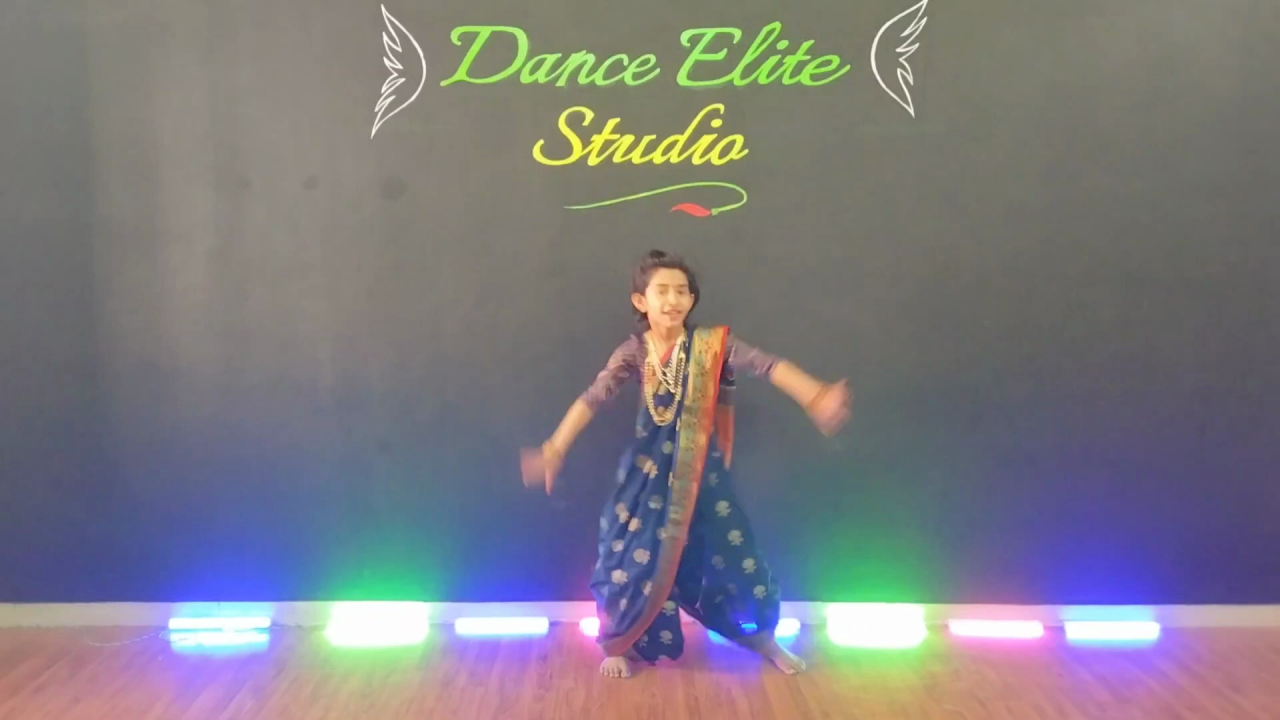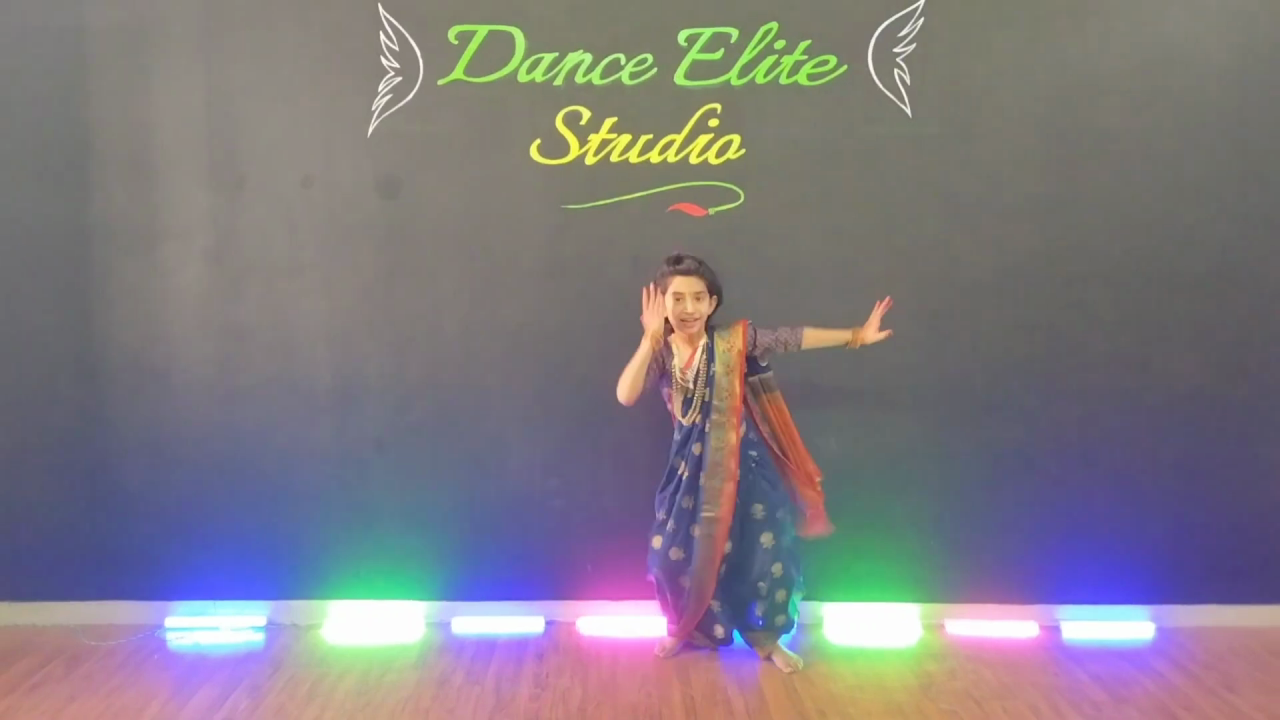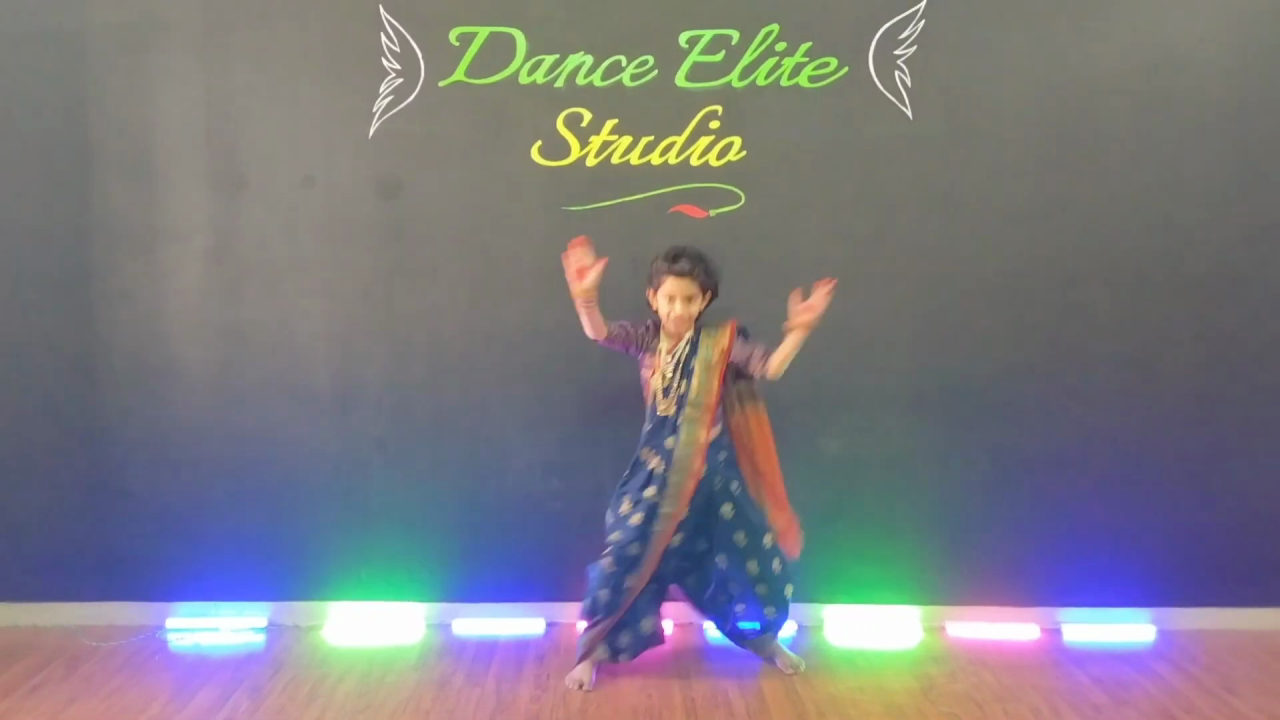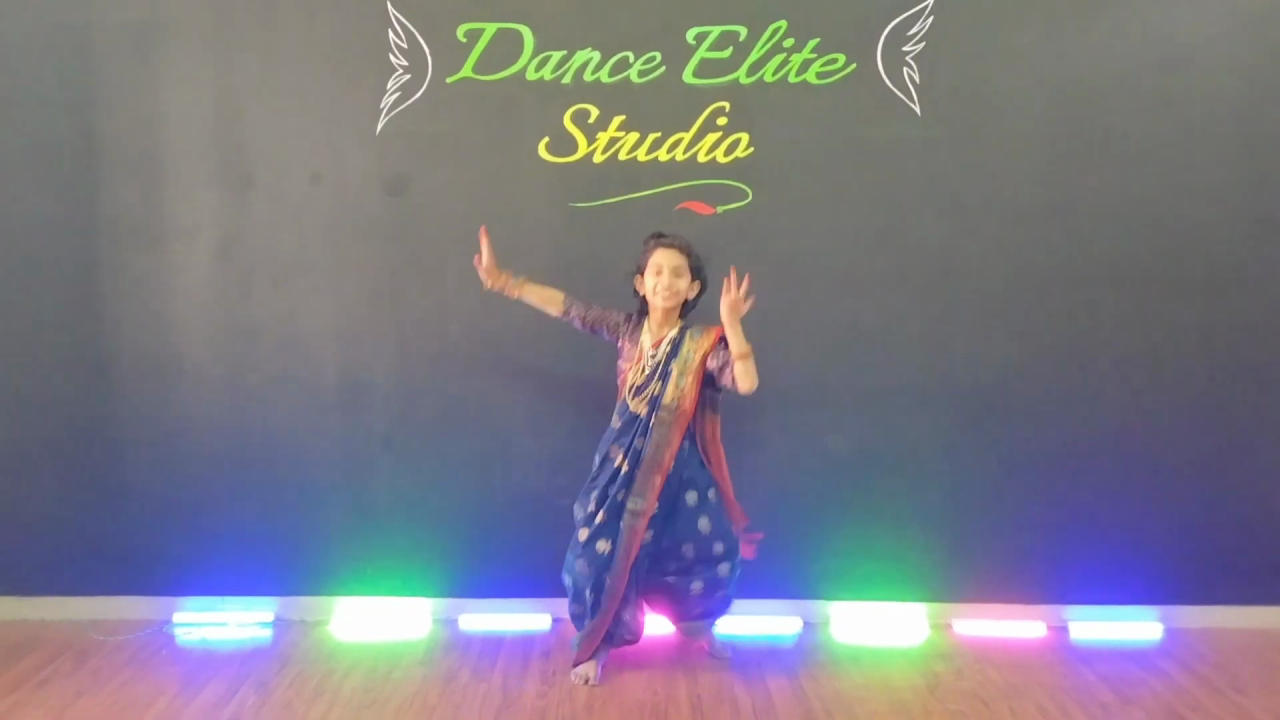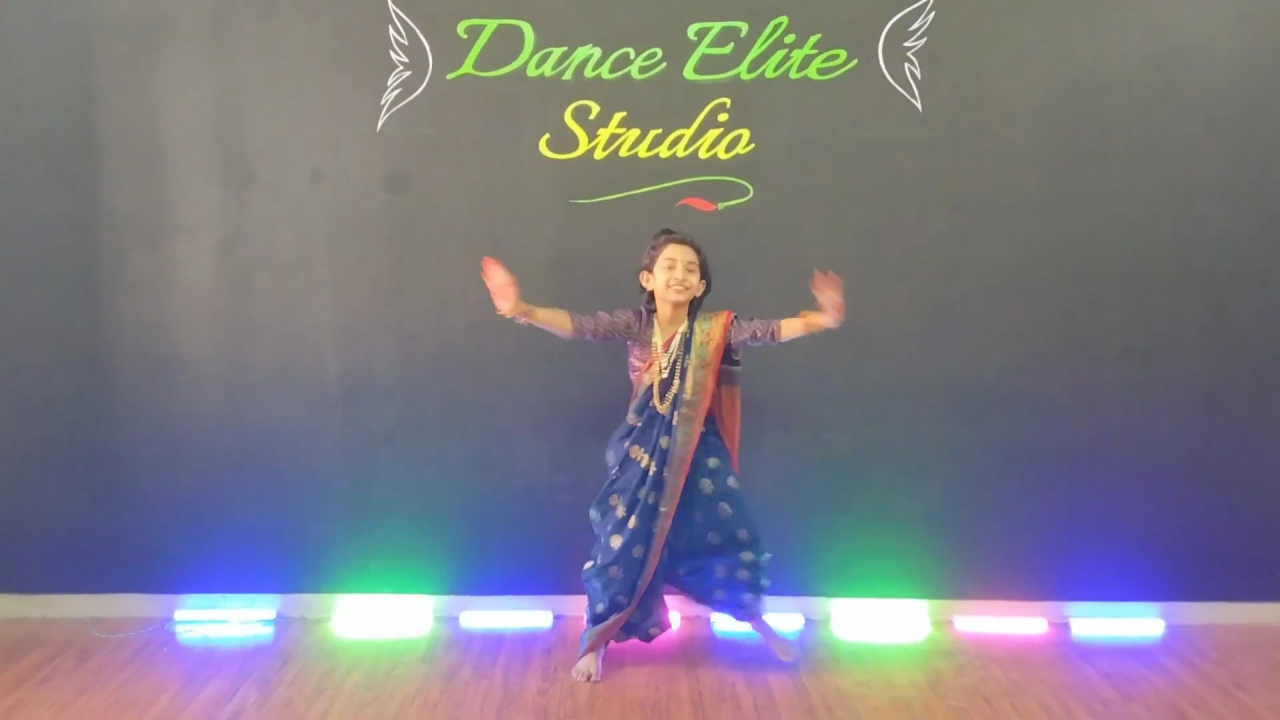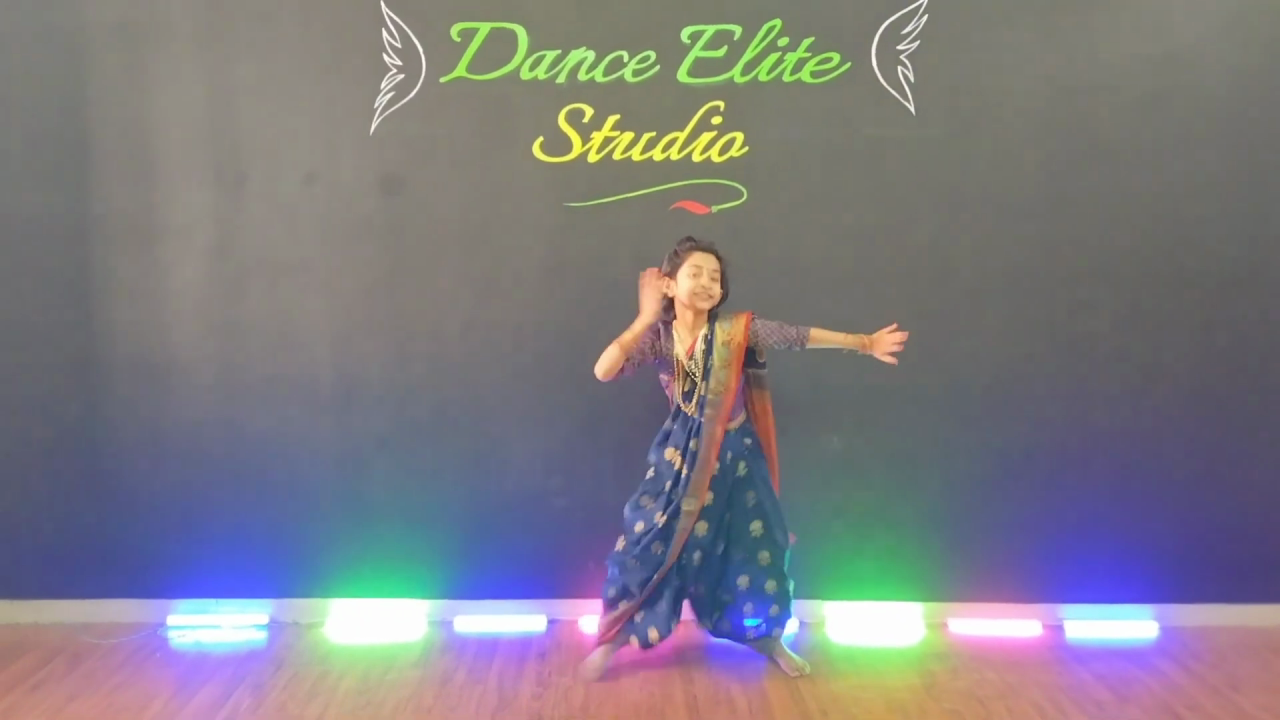
dt=0.3s
person 1, frame 1
left shoulder: (713, 344)
right shoulder: (633, 352)
left elbow: (770, 366)
right elbow: (591, 400)
left wrist: (817, 398)
right wrist: (553, 450)
left hip: (703, 470)
right hip: (650, 471)
left knee: (735, 553)
right knee: (632, 559)
left ankle: (763, 639)
right ankle: (620, 644)
person 1, frame 2
left shoulder: (737, 341)
right shoulder: (660, 355)
left elbow: (795, 339)
right elbow: (626, 395)
left wrist: (857, 336)
right wrist: (650, 338)
left hip: (744, 468)
right hip: (690, 472)
left knee: (765, 554)
right knee: (678, 552)
left ankle: (765, 638)
right ankle: (688, 627)
person 1, frame 3
left shoulder: (721, 341)
right shoulder: (643, 338)
left elbow: (769, 366)
right elbow: (598, 331)
left wrist: (800, 326)
right wrist: (584, 295)
left hip: (711, 468)
right hip: (656, 468)
left knee: (748, 553)
right knee: (627, 554)
left ankle: (763, 639)
right ankle: (594, 650)
person 1, frame 4
left shoulder: (704, 343)
right shoulder: (624, 327)
left elbow: (746, 384)
right elbow: (565, 307)
left wrist: (733, 325)
right wrist: (502, 282)
left hip: (678, 465)
right hip: (623, 461)
left knee: (710, 546)
right knee: (599, 550)
left ankle: (700, 625)
right ankle: (593, 645)
person 1, frame 5
left shoulder: (717, 329)
right shoulder: (634, 324)
left elbow: (771, 330)
right elbow: (574, 324)
left wrist: (823, 317)
right wrist: (522, 310)
left hip: (700, 455)
right hip: (642, 452)
left knee: (733, 533)
right knee: (624, 544)
left ankle: (754, 619)
right ankle: (598, 641)
person 1, frame 6
left shoulder: (738, 330)
right shoulder: (656, 338)
left elbow: (797, 336)
right elbow: (603, 372)
left wrist: (862, 344)
right wrist: (643, 322)
left hip: (734, 458)
right hip: (677, 457)
left knee: (756, 548)
right knee: (644, 544)
left ankle: (766, 638)
right ankle: (612, 636)
